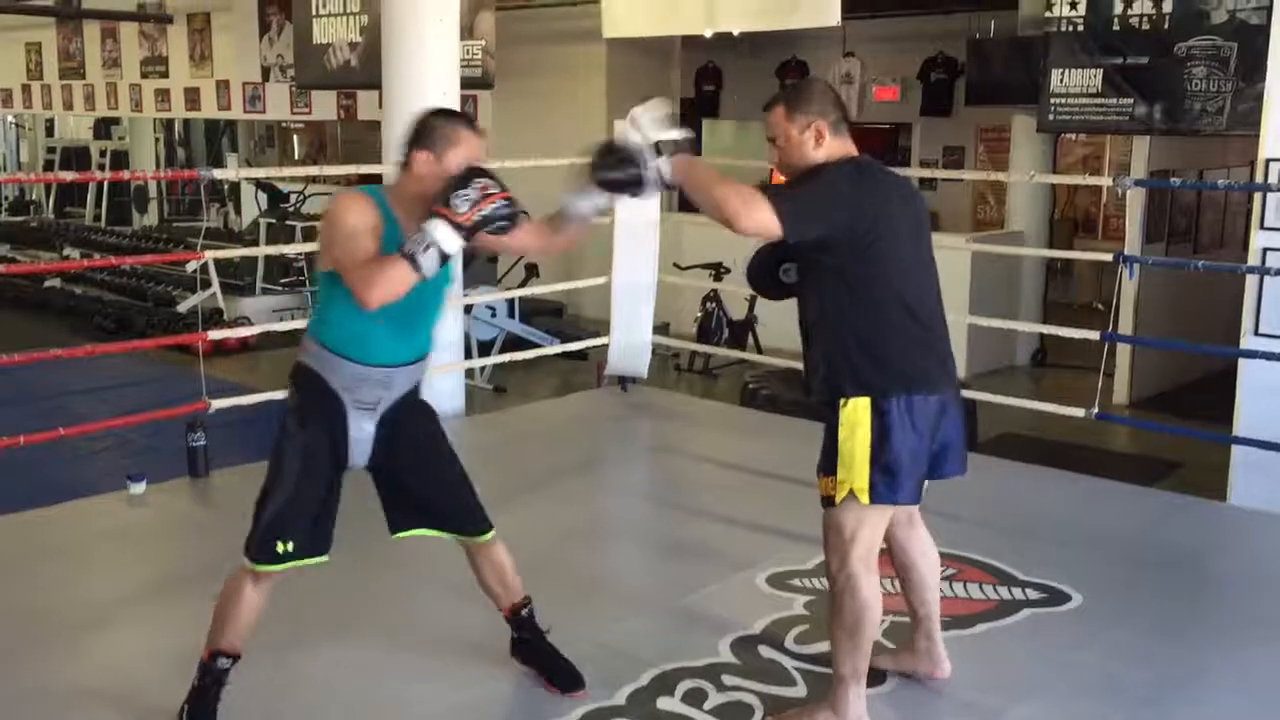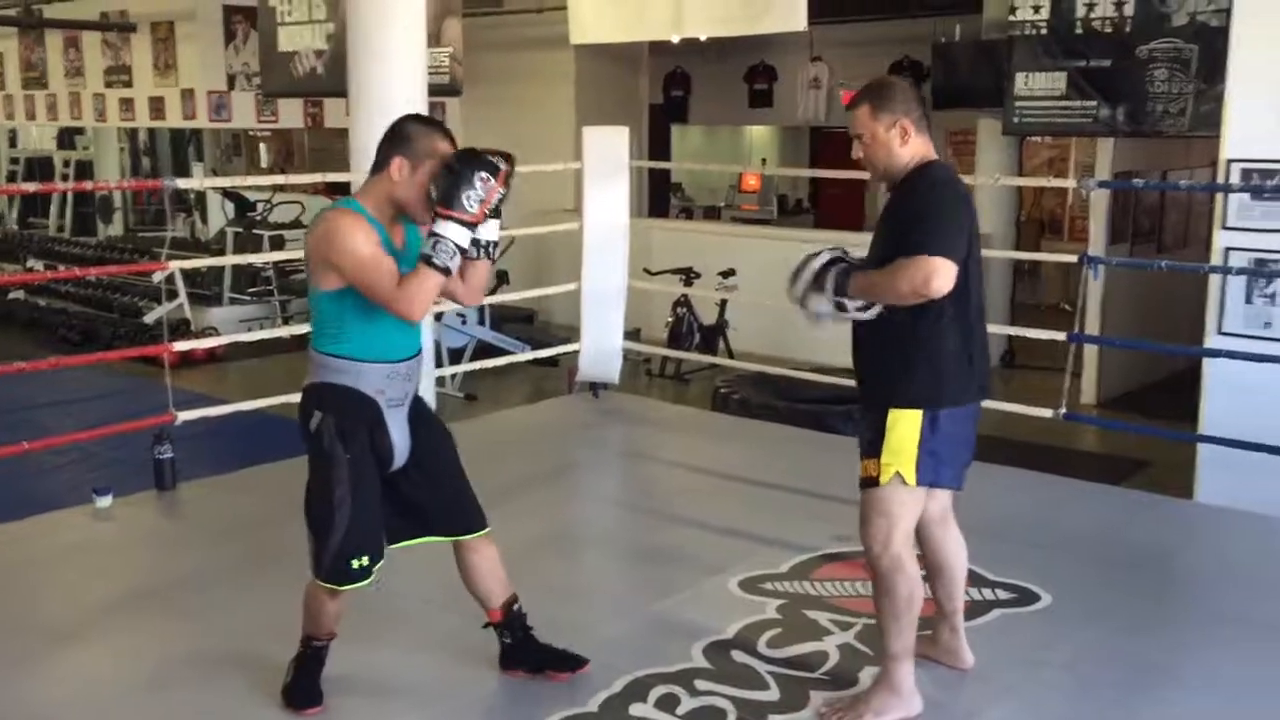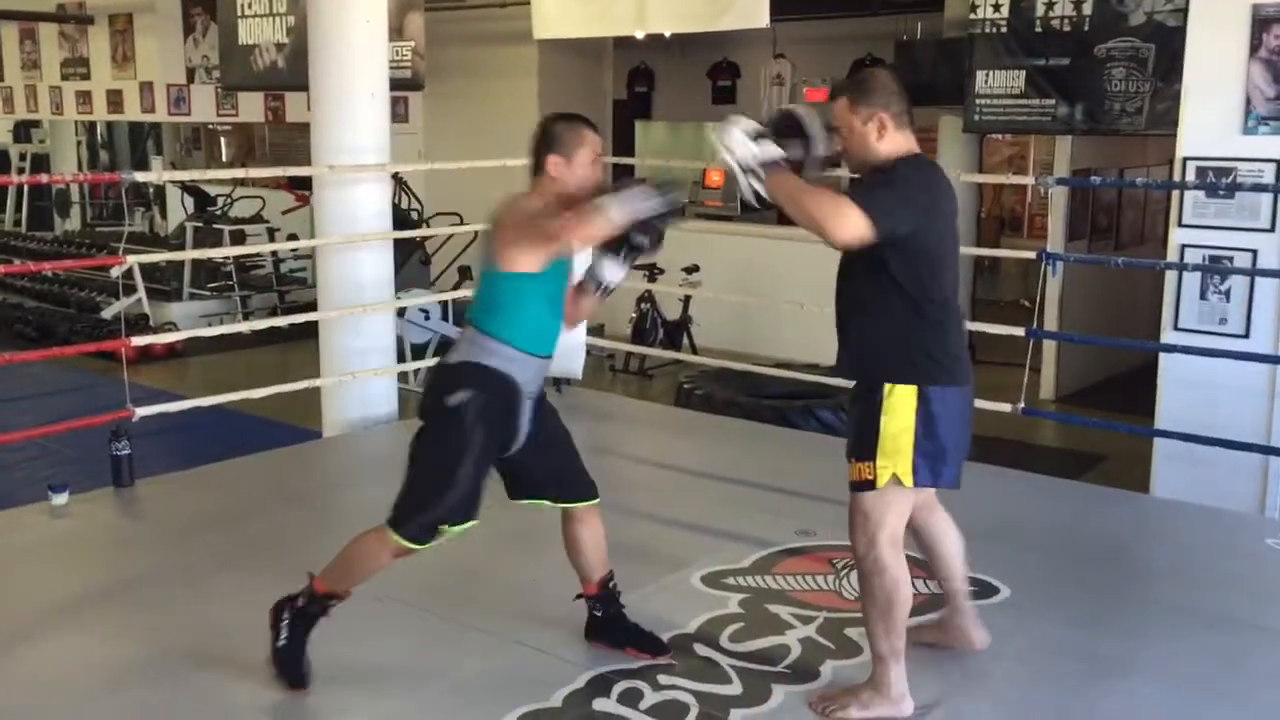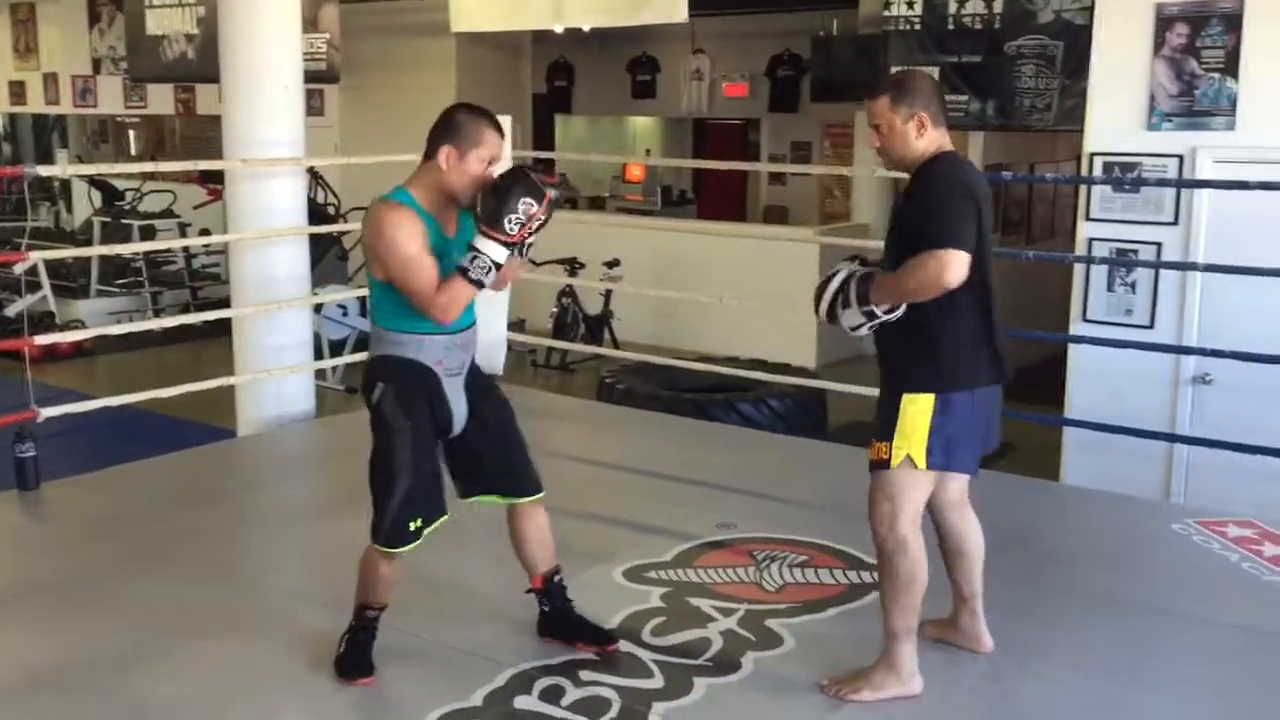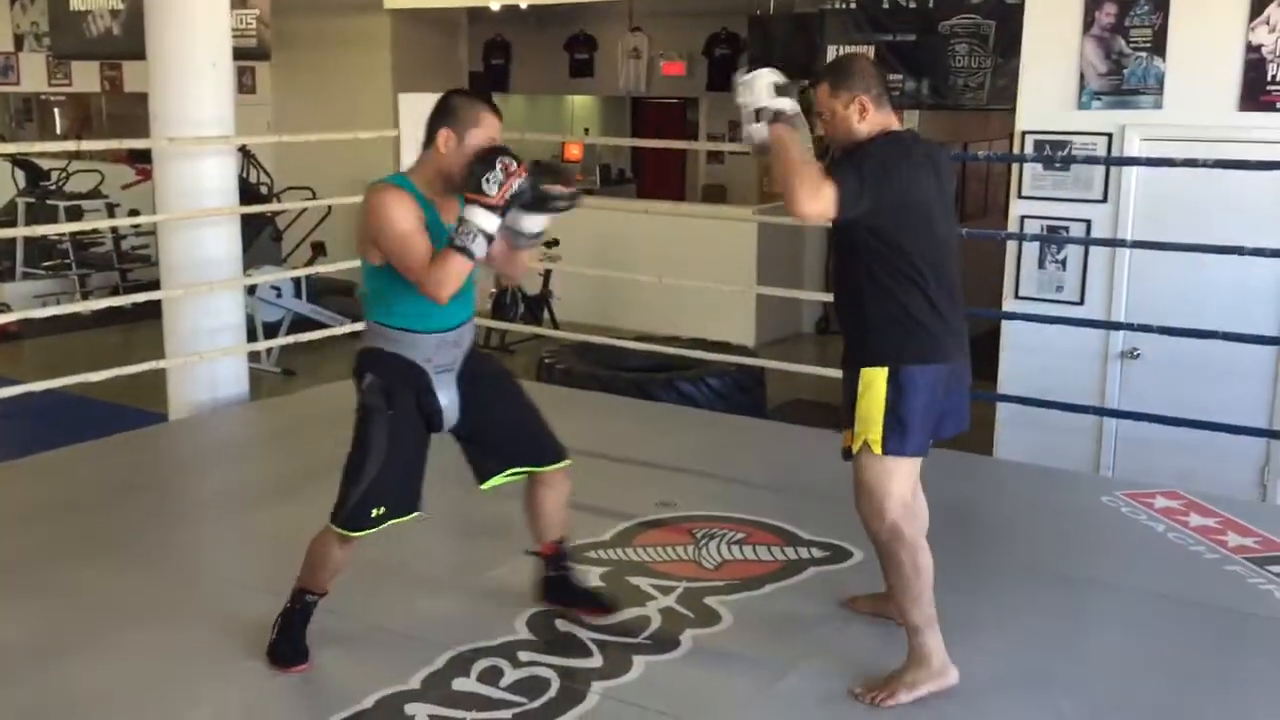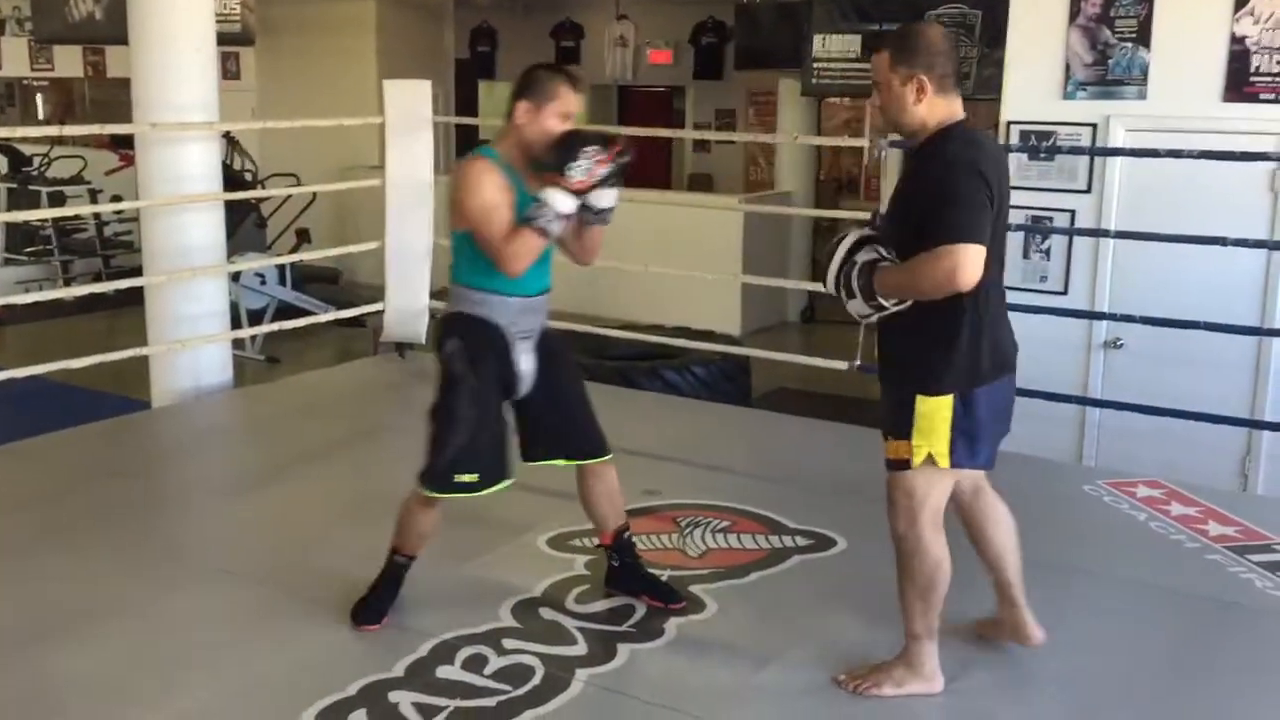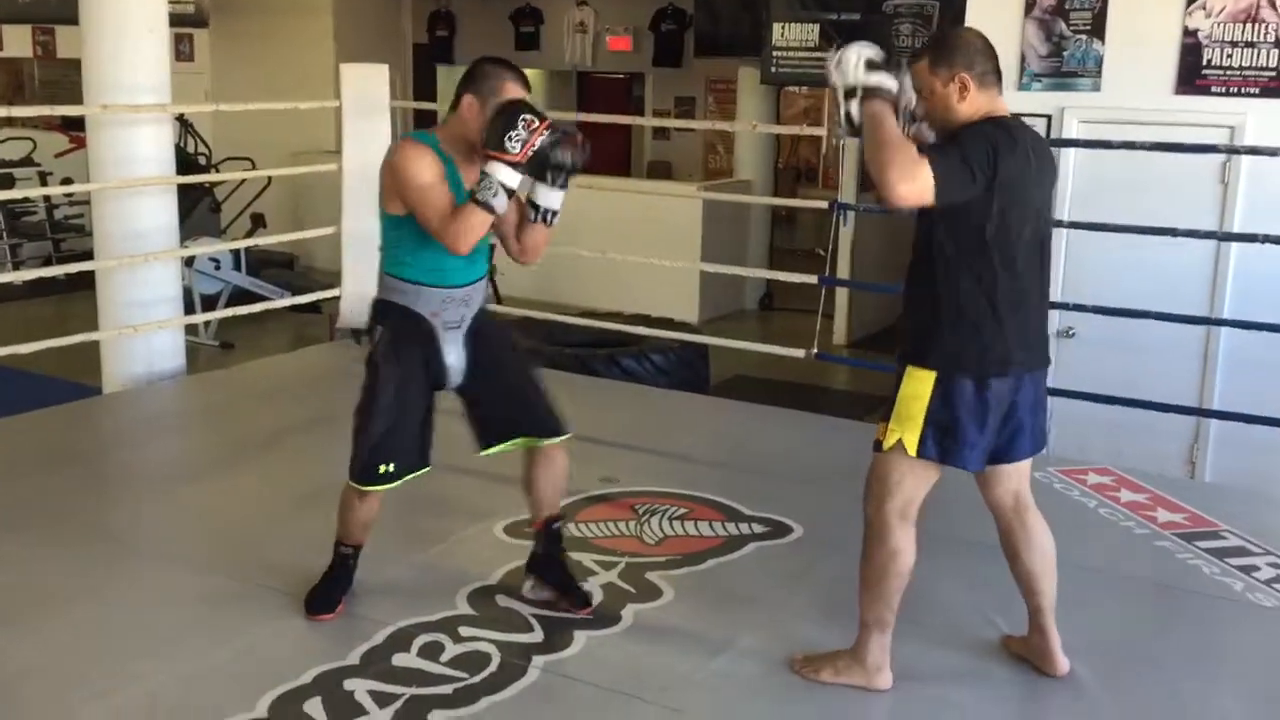
dt=0.7s
person 1, frame 1
left shoulder: (837, 187)
right shoulder: (893, 188)
left elbow: (748, 215)
left wrist: (670, 156)
right wrist: (804, 268)
left hip: (877, 397)
right hip: (923, 385)
left knee: (850, 549)
right knee: (900, 519)
right ankle: (928, 648)
person 1, frame 2
left shoulder: (935, 189)
right shoulder: (919, 190)
left elbow: (933, 278)
left wrist: (850, 284)
right wrist: (853, 281)
left hip: (922, 395)
right hip: (927, 388)
left knee: (886, 536)
right knee: (933, 517)
right ankle: (950, 638)
person 1, frame 3
left shoulder: (909, 184)
right shoulder: (914, 181)
left elbow: (840, 225)
right elbow: (849, 219)
left wrist: (767, 167)
right wrist: (799, 163)
left hip: (907, 385)
right hip: (924, 376)
left knee: (874, 533)
right knee: (920, 506)
right ankle: (960, 621)
person 1, frame 4
left shoulder: (941, 182)
right shoulder: (951, 178)
left elbow: (943, 271)
left wrist: (873, 289)
right wrist: (873, 277)
left hip: (937, 381)
right hip: (959, 374)
left knee: (894, 516)
right knee: (947, 499)
left ankle: (898, 666)
right ankle: (970, 622)
person 1, frame 5
left shoulder: (880, 158)
right shoulder: (923, 156)
left elbow: (807, 202)
left wrist: (780, 126)
left hip: (898, 359)
right hip: (931, 350)
left knee: (883, 508)
right knee: (900, 482)
left ankle: (929, 658)
right ankle: (901, 596)
person 1, frame 6
left shoulder: (952, 160)
right shoulder: (963, 147)
left elbow: (956, 269)
left wrist: (878, 280)
right wrist: (884, 253)
left hip: (946, 370)
right hip: (974, 358)
left knee: (914, 513)
right knee: (967, 489)
left ankle: (918, 664)
right ankle: (1017, 613)
person 1, frame 7
left shoulder: (981, 144)
right shoulder: (1030, 148)
left elbow: (903, 186)
left wrist: (873, 101)
left hip: (955, 364)
right hip: (1016, 359)
left knee: (890, 504)
right knee: (1012, 499)
left ankle: (869, 658)
right ankle: (1045, 640)
person 2, frame 1
left shoulder: (442, 216)
right shoulder: (354, 210)
left elbow: (543, 243)
right elbow: (369, 293)
left wrist: (590, 200)
right wrist: (446, 228)
left hip: (397, 403)
right hip: (327, 404)
left knee: (475, 528)
right knee: (267, 559)
left ankle: (529, 638)
person 2, frame 2
left shoulder: (409, 226)
right shoulder: (341, 228)
left elbow: (471, 294)
right elbow: (411, 305)
left wrist: (483, 219)
right wrist: (457, 221)
left hip: (403, 404)
right hip: (345, 412)
left knee: (469, 527)
right knee: (343, 566)
left ankle: (516, 643)
right ankle: (309, 660)
person 2, frame 3
left shoulder: (551, 218)
right shoulder: (539, 218)
left elbow: (568, 316)
right elbow: (582, 227)
left wrist: (615, 262)
right wrist: (642, 198)
left hip: (516, 391)
right hip: (475, 388)
left knee: (580, 500)
right knee: (412, 531)
left ankle: (605, 616)
right ankle: (298, 614)
person 2, frame 4
left shoulder: (465, 206)
right shoulder: (392, 219)
left elbow: (503, 279)
right elbow: (442, 308)
left wrist: (523, 221)
right wrist: (495, 235)
left hip: (461, 372)
right hip: (405, 380)
left knee: (525, 493)
right knee: (397, 532)
left ankle: (555, 611)
right ankle: (362, 631)
person 2, frame 5
left shoulder: (463, 196)
right shoulder: (389, 203)
left elbow: (510, 269)
right elbow: (437, 286)
left wrist: (532, 211)
right wrist: (485, 207)
left hip: (460, 361)
right hip: (397, 372)
left knee: (549, 464)
right knee: (357, 518)
left ankle: (556, 578)
right ankle: (295, 616)
person 2, frame 6
left shoulder: (545, 168)
right shoulder: (481, 173)
left elbow: (585, 253)
right elbow: (511, 262)
left wrist: (598, 189)
right wrist: (562, 192)
left hip: (532, 335)
right hip: (477, 337)
left knee: (593, 453)
right knee: (445, 479)
left ankle: (624, 567)
right ankle: (392, 577)
person 2, frame 7
left shoulder: (488, 160)
right shoulder: (411, 157)
left elbow: (528, 251)
right elbow: (457, 238)
left wrist: (550, 176)
right wrist: (506, 165)
left hip: (471, 322)
right hip: (408, 326)
left knee: (547, 437)
right knee: (373, 471)
left ankle: (548, 560)
right ankle: (342, 568)
